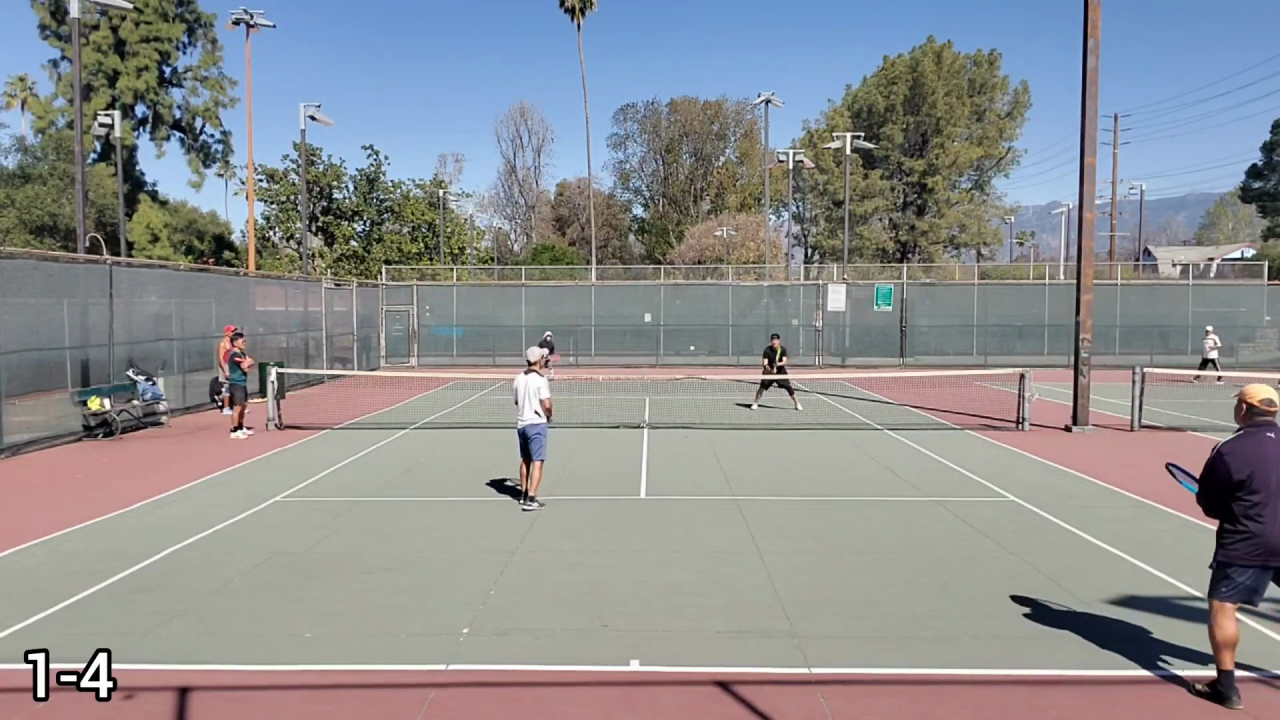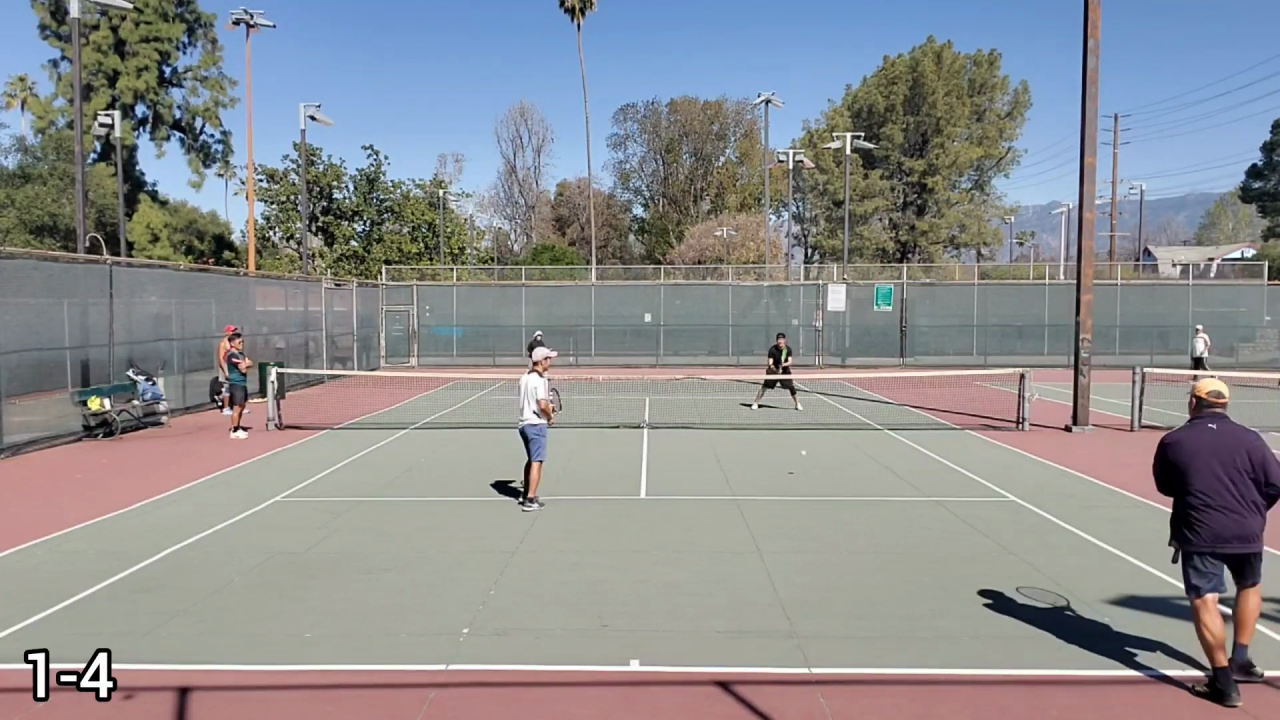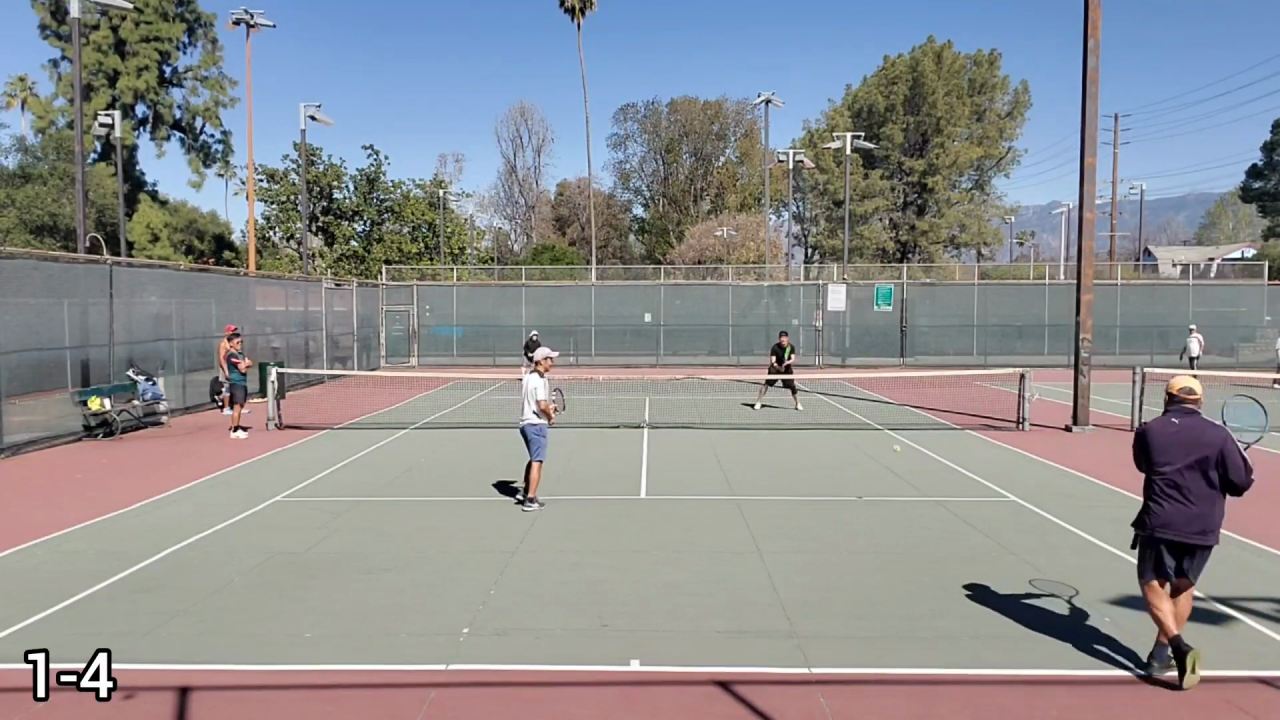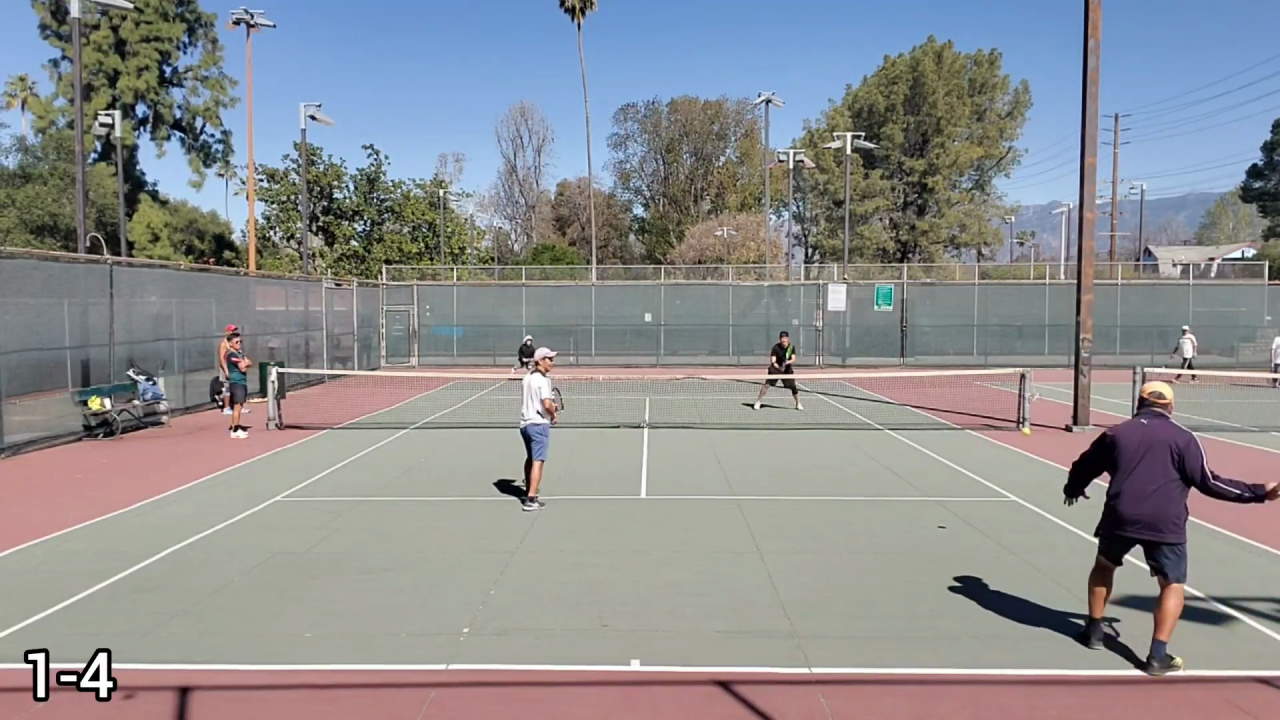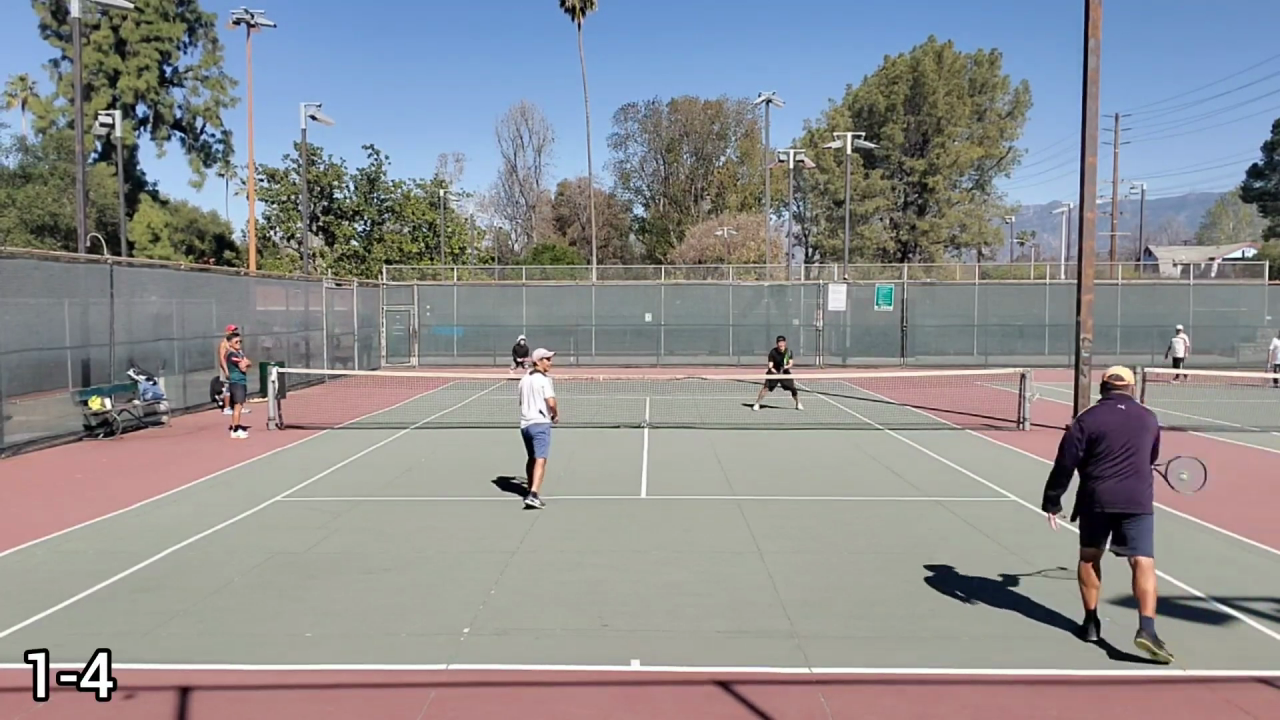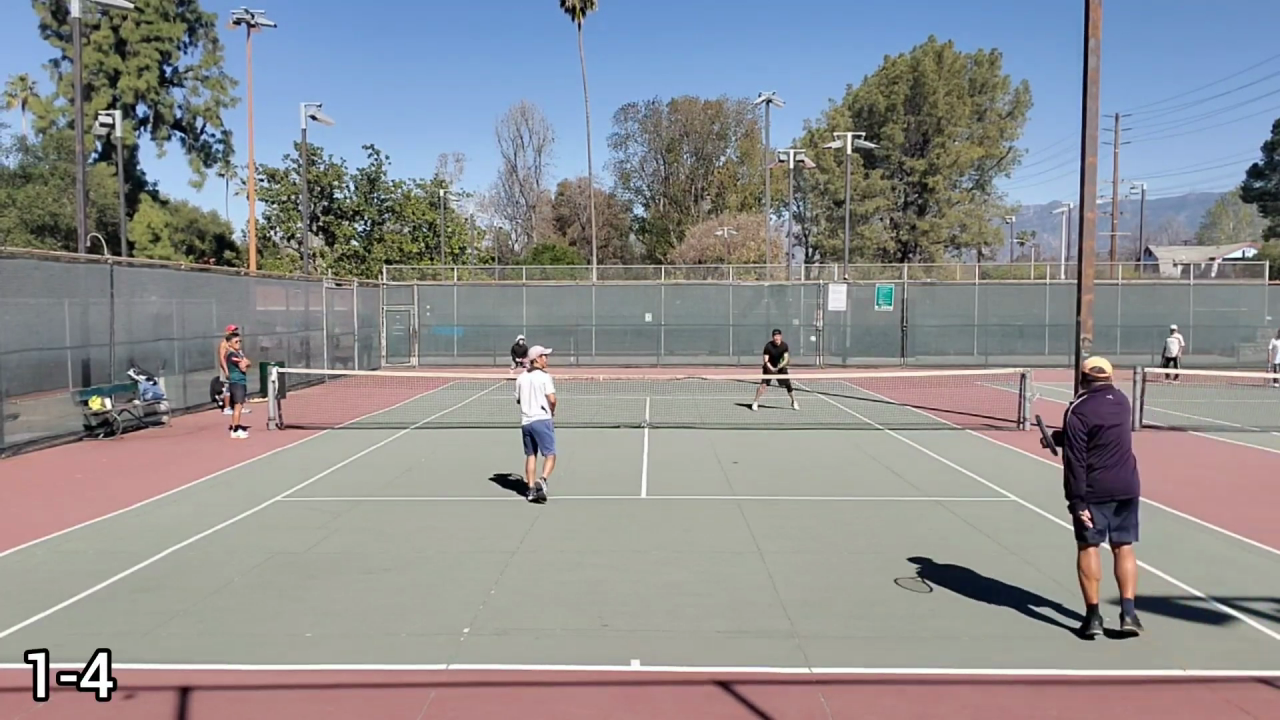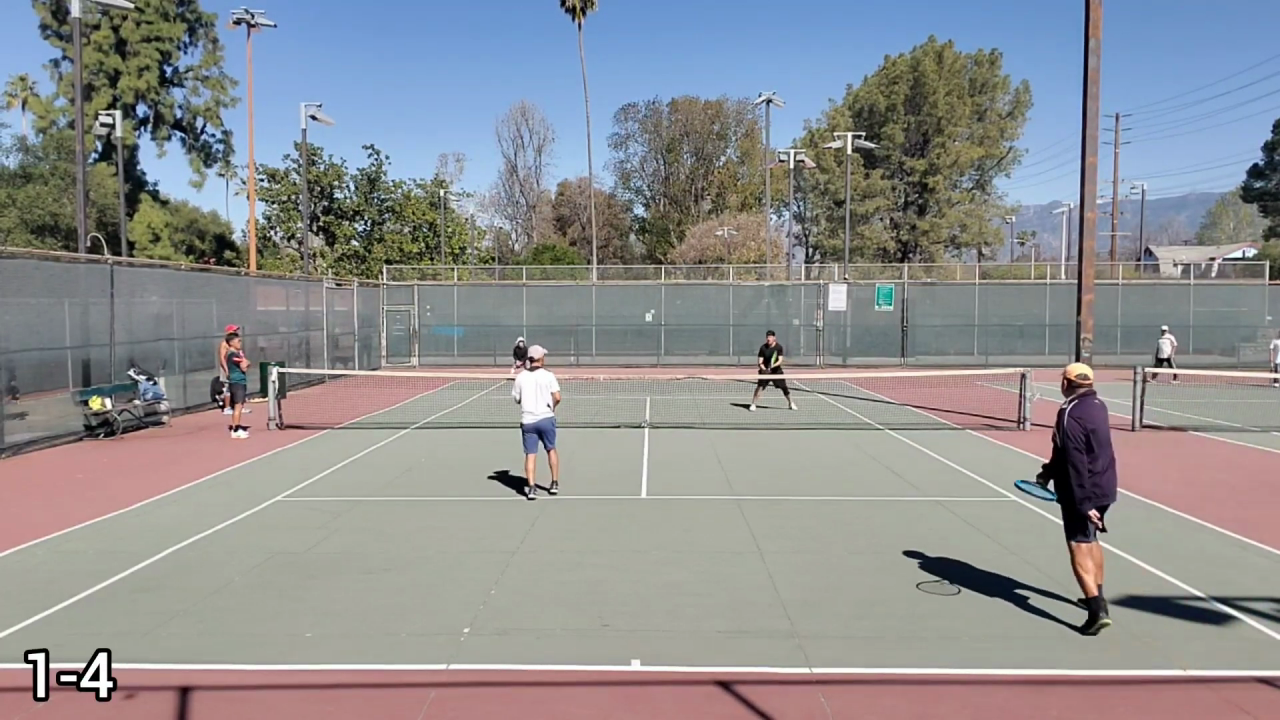
dt=0.2s
person 1, frame 1
left shoulder: (1228, 451)
left elbow: (1208, 504)
left wrist: (1231, 506)
left hip: (1244, 546)
left knee: (1221, 606)
left ankle: (1225, 686)
person 1, frame 2
left shoulder: (1172, 442)
right shoulder: (1250, 439)
left elbow: (1164, 487)
left hip: (1200, 536)
right hip: (1246, 535)
left knee: (1206, 604)
right knee: (1250, 588)
left ankle: (1224, 683)
right ankle: (1242, 658)
person 1, frame 3
left shoulder: (1148, 430)
right shoulder: (1217, 435)
right elbow: (1241, 481)
right wrist: (1213, 485)
left hip: (1159, 524)
right hip: (1201, 528)
left knee: (1152, 586)
right knee: (1182, 588)
left ankle: (1180, 648)
right ankle: (1160, 654)
person 1, frame 4
left shoulder: (1115, 434)
right shoulder: (1182, 438)
left elbow: (1084, 469)
right elbow: (1208, 483)
left wrist: (1073, 490)
left hip: (1120, 518)
right hip: (1166, 523)
left knee: (1104, 568)
right knee: (1173, 586)
left ankle: (1094, 630)
right ankle: (1158, 655)
person 1, frame 5
left shoulder: (1085, 420)
right shoulder: (1148, 419)
left elbow: (1065, 463)
left wrist: (1050, 502)
left hip: (1096, 500)
right hip: (1137, 502)
left knee: (1089, 557)
right knee: (1143, 564)
left ankle: (1091, 621)
right ankle: (1147, 630)
person 1, frame 6
left shoulder: (1078, 410)
right shoulder: (1122, 401)
left elbow: (1076, 458)
left wrist: (1078, 502)
right wrist: (1060, 436)
left hip: (1095, 490)
right hip: (1126, 487)
left knee: (1087, 548)
right knee: (1124, 548)
left ankle: (1093, 617)
right ankle: (1128, 612)
person 1, frame 7
left shoulder: (1071, 413)
right shoulder: (1097, 406)
left elbow: (1076, 463)
left wrist: (1082, 503)
right wrist: (1049, 470)
left hip: (1082, 492)
right hip: (1105, 488)
left knee: (1078, 547)
right knee: (1089, 541)
left ankle: (1096, 608)
right ankle: (1097, 603)
